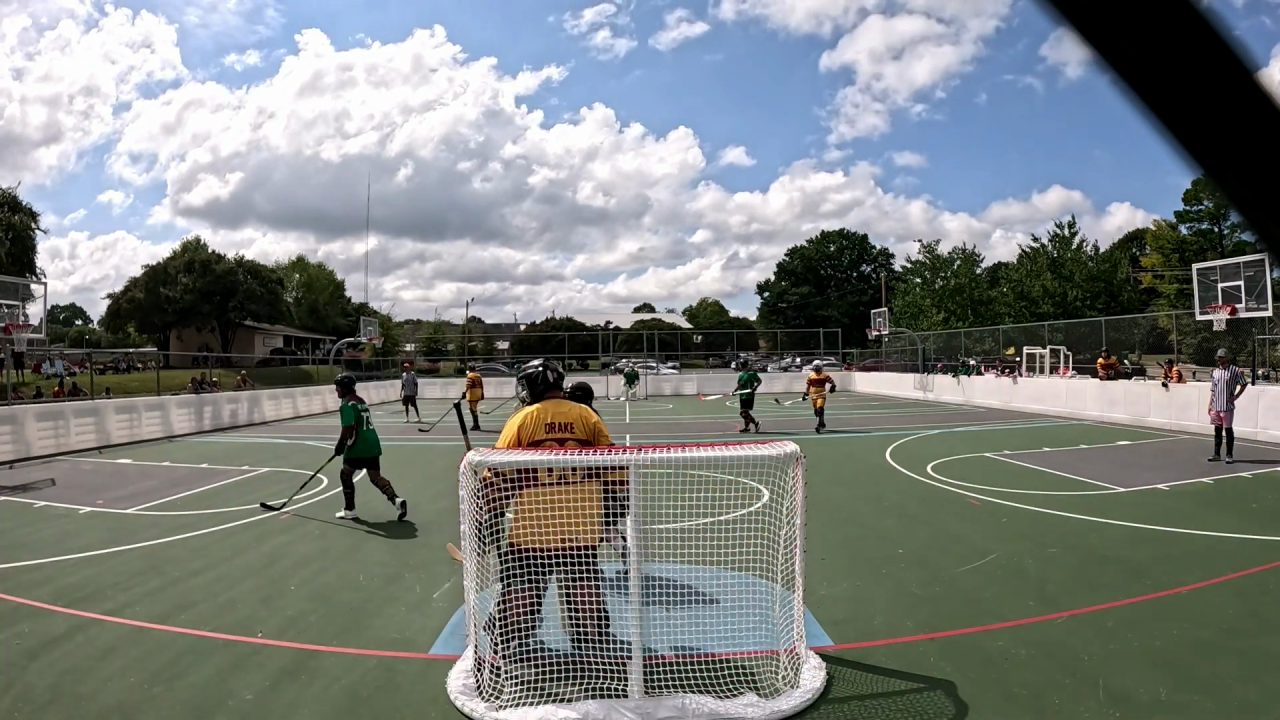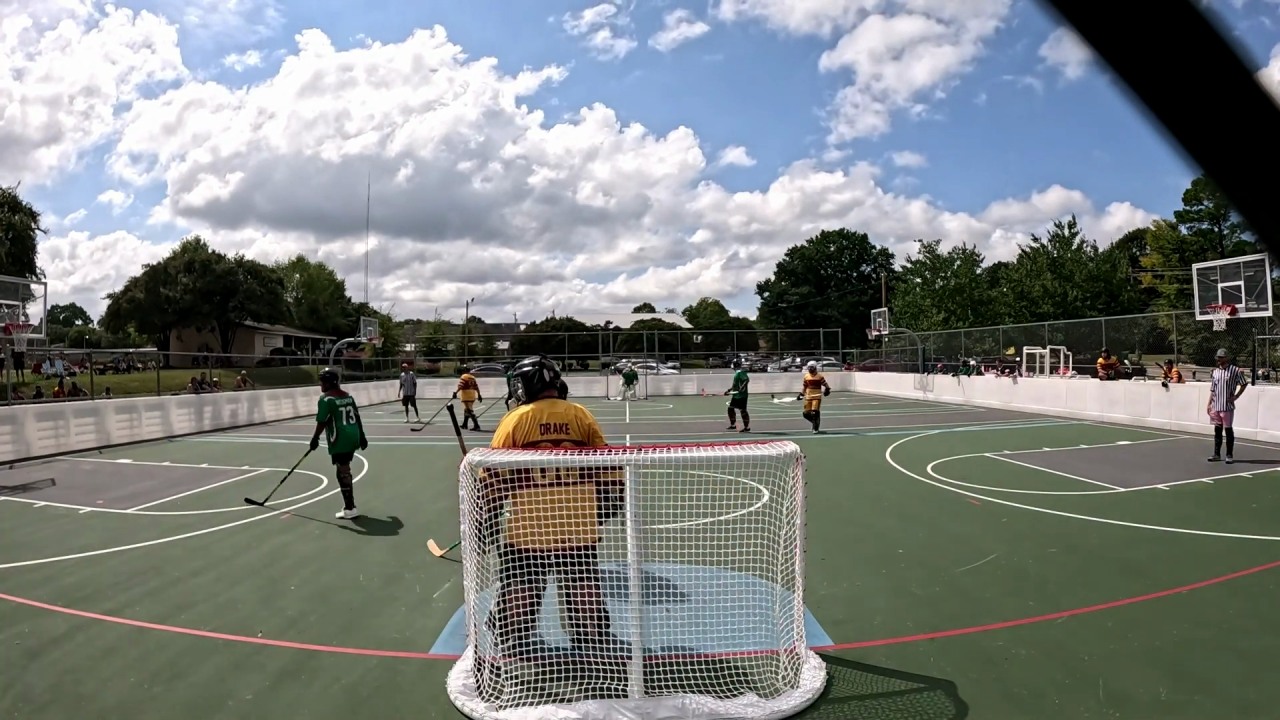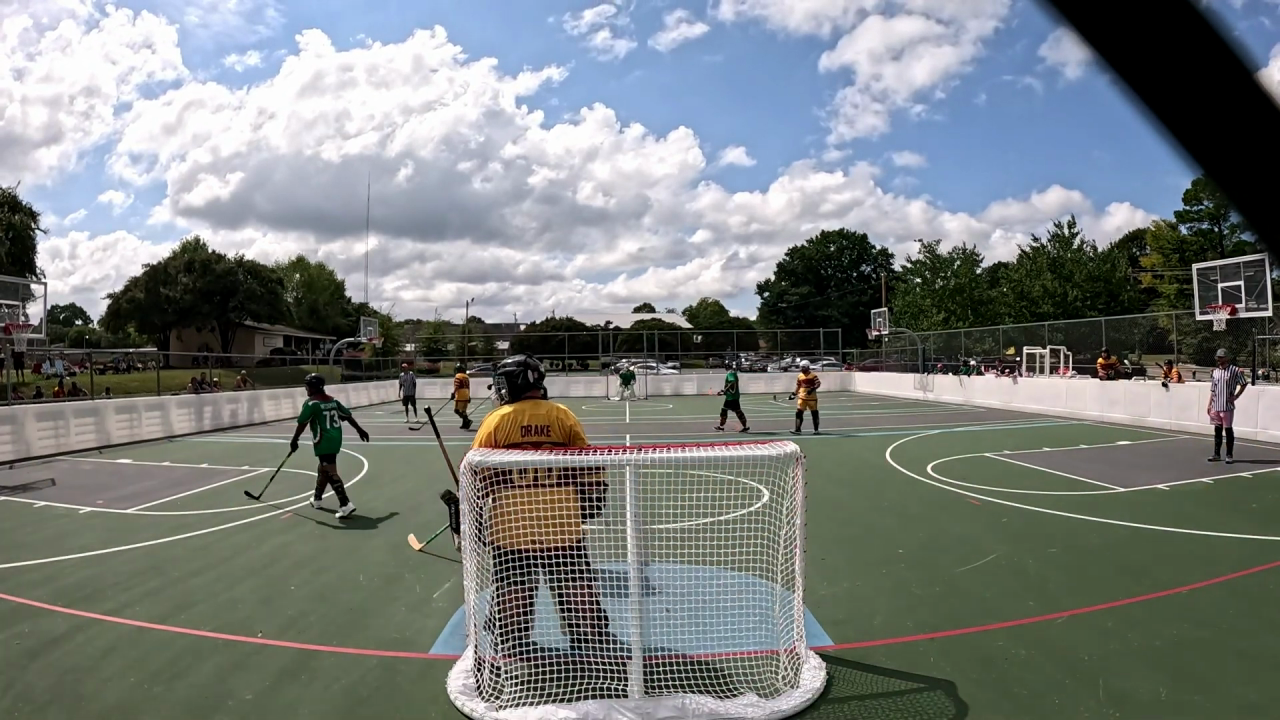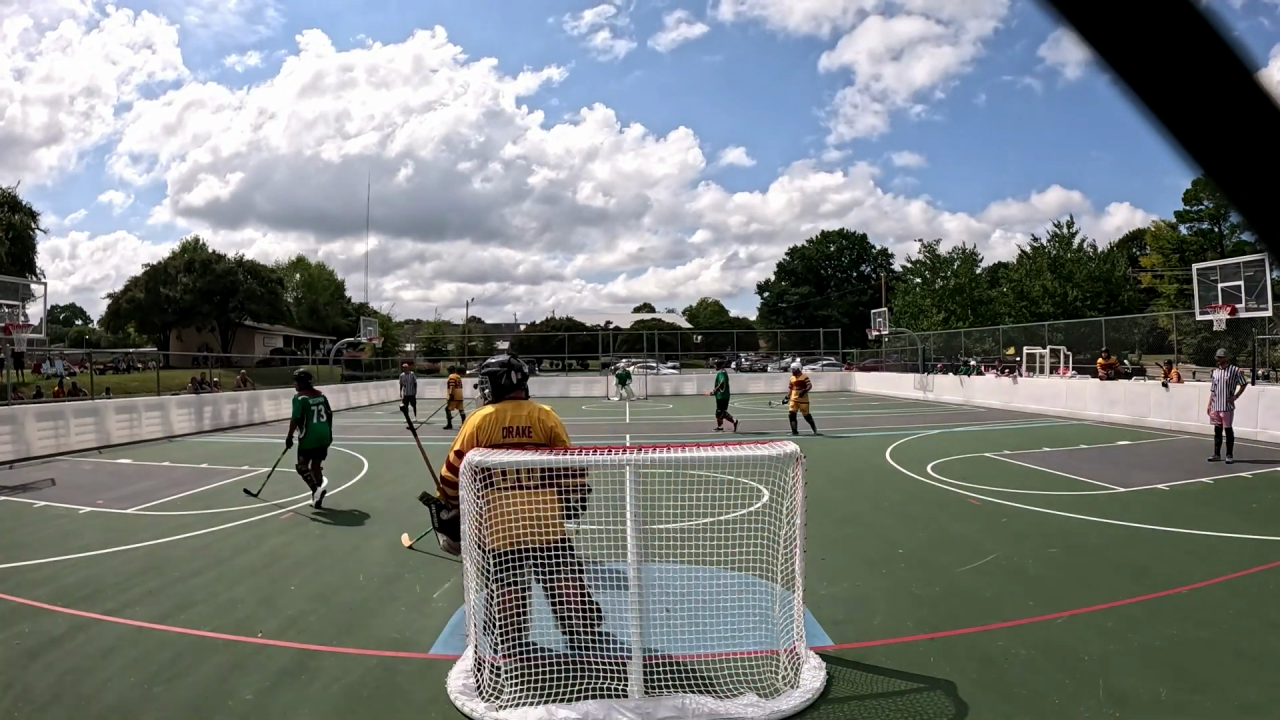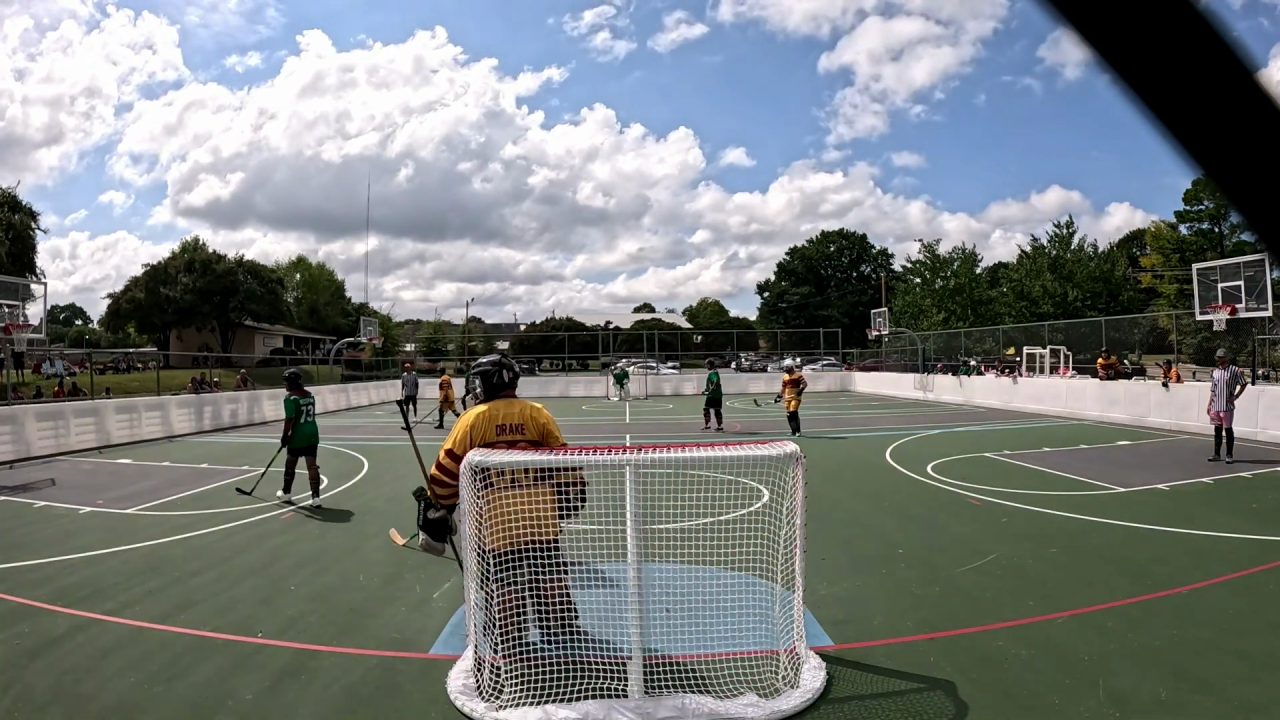
dt=0.2s
person 1, frame 1
left shoulder: (522, 419)
right shoulder: (587, 416)
left elbow: (498, 475)
right elbow: (611, 466)
left wrist: (487, 520)
right wrist: (612, 507)
left hip: (534, 519)
right hip: (582, 517)
left knee: (521, 585)
right knee: (584, 581)
left ankle: (513, 643)
right ankle: (594, 642)
person 1, frame 2
left shoulder: (516, 419)
right shoulder: (581, 415)
left elbow: (494, 474)
right elbow: (605, 466)
left wrist: (484, 518)
right wrist: (608, 504)
left hip: (528, 518)
right hip: (578, 516)
left knee: (520, 584)
right knee: (582, 579)
left ankle: (516, 642)
right ankle: (593, 640)
person 1, frame 3
left shoulder: (496, 420)
right shoulder: (563, 416)
left elbow: (475, 473)
right elbow: (588, 465)
right wrist: (590, 503)
left hip: (511, 517)
right hip: (561, 514)
left knee: (513, 582)
right knee: (575, 578)
left ankle: (513, 642)
right ankle: (592, 636)
person 1, frame 4
left shoulder: (480, 420)
right shoulder: (546, 416)
left elbow: (454, 472)
right elbow: (570, 465)
left wrist: (448, 510)
right wrist: (572, 501)
left hip: (498, 515)
right hip: (545, 511)
left knee: (506, 582)
right knee: (562, 572)
left ankle: (512, 642)
right ankle: (582, 628)
person 1, frame 5
left shoulder: (473, 419)
right shoulder: (538, 414)
left elbow: (446, 470)
left wrist: (436, 511)
right wrist: (570, 496)
left hip: (494, 513)
right hip: (540, 508)
left knee: (503, 579)
right knee: (549, 572)
left ankle: (510, 640)
right ankle: (561, 628)
